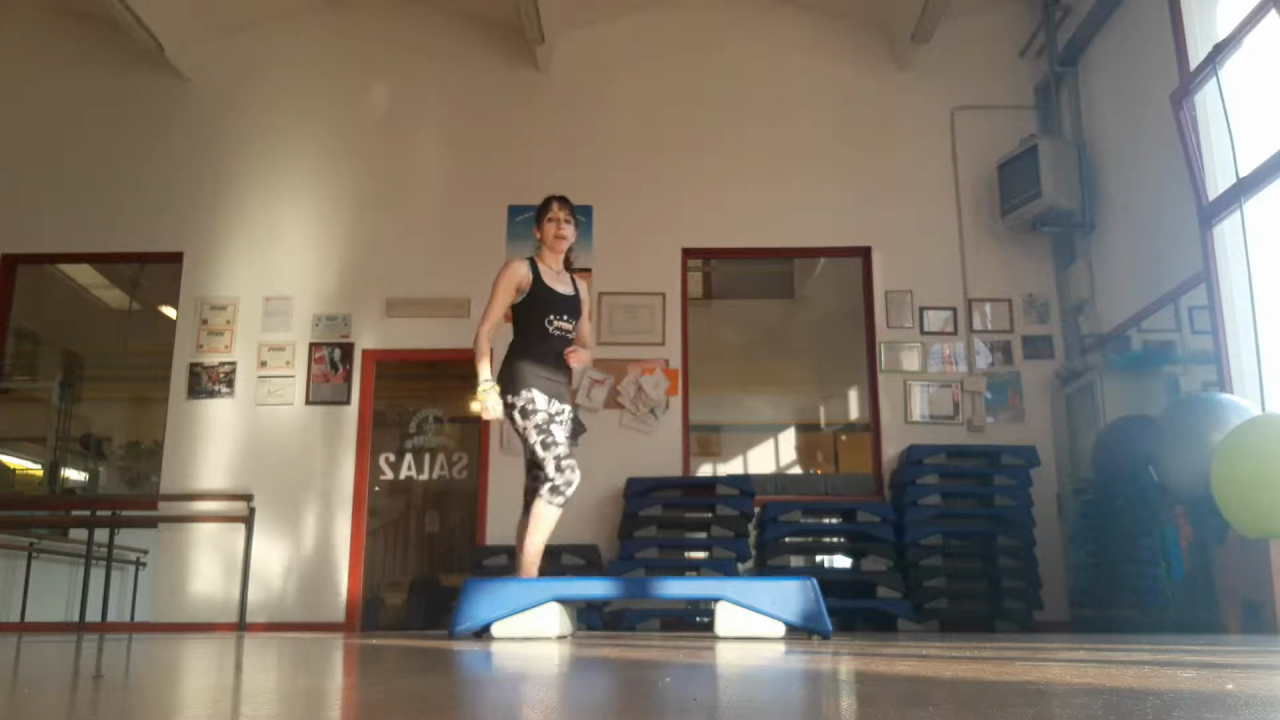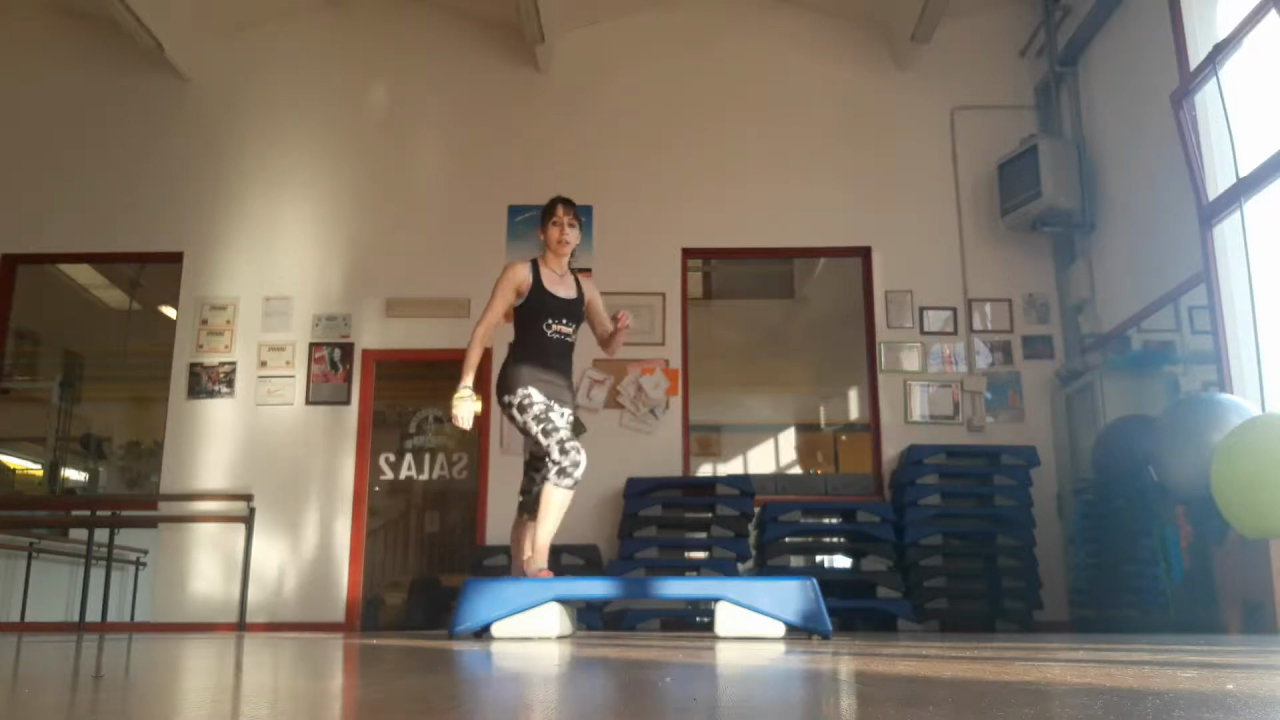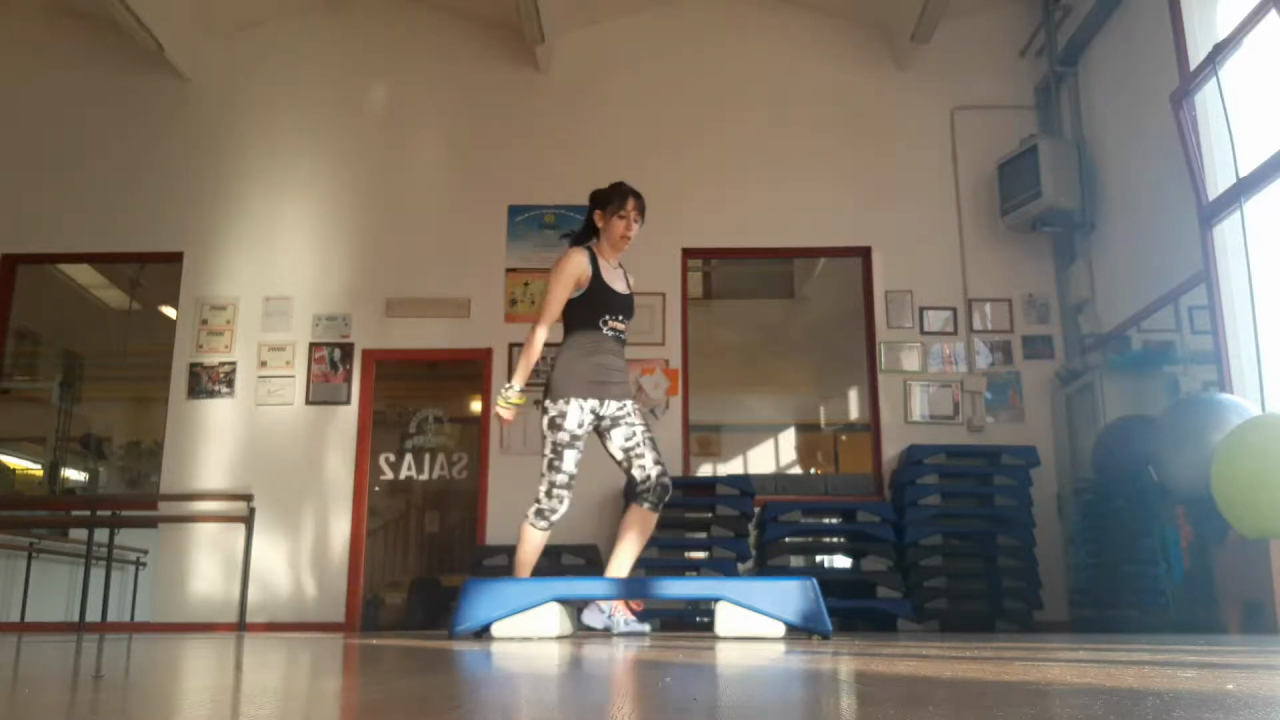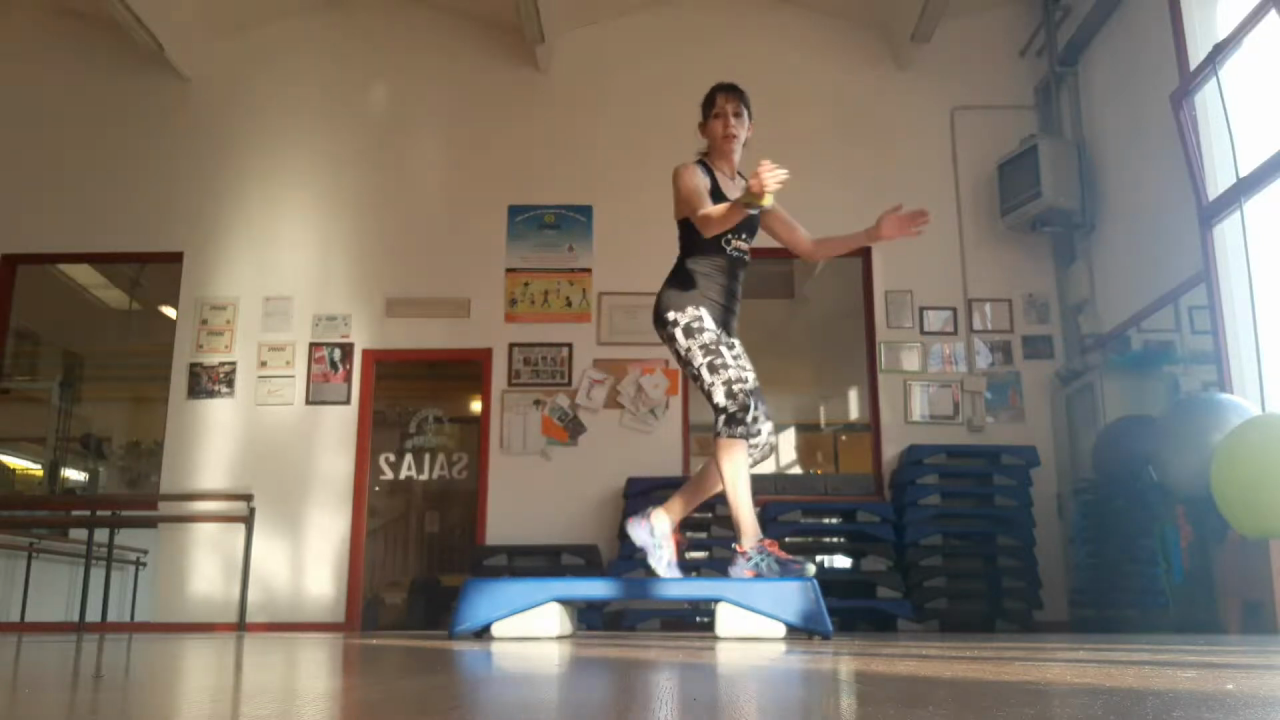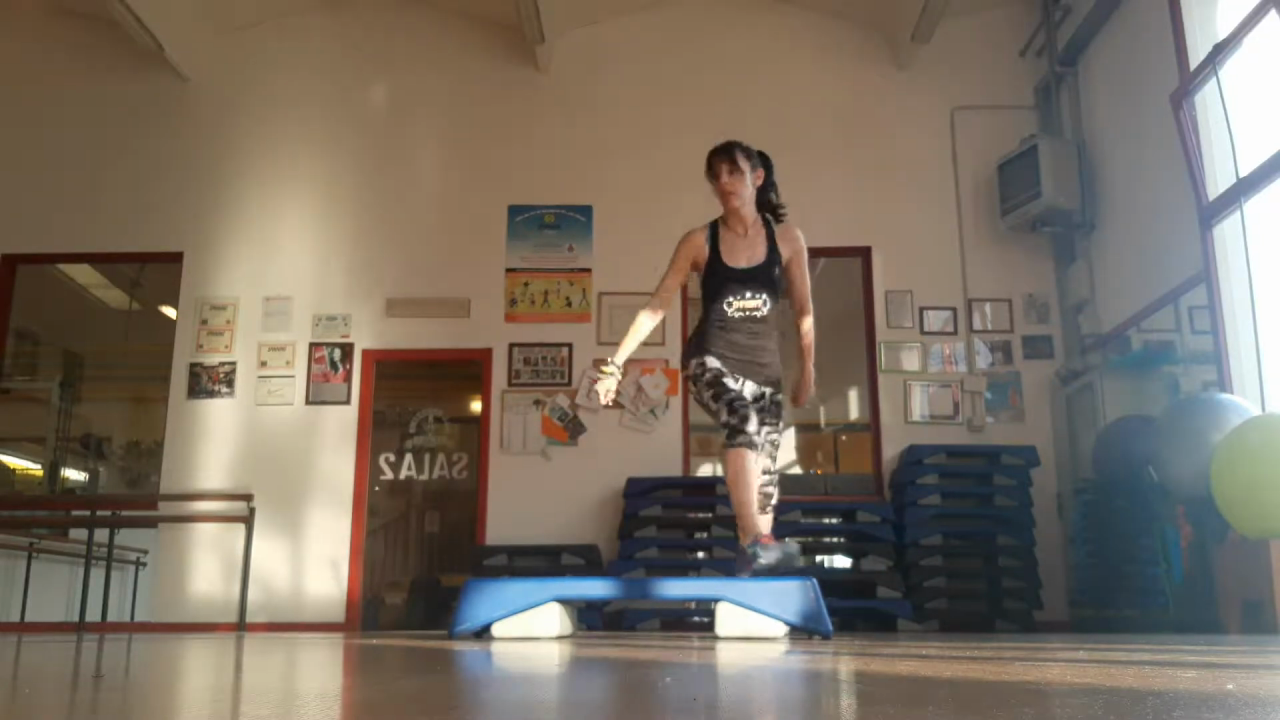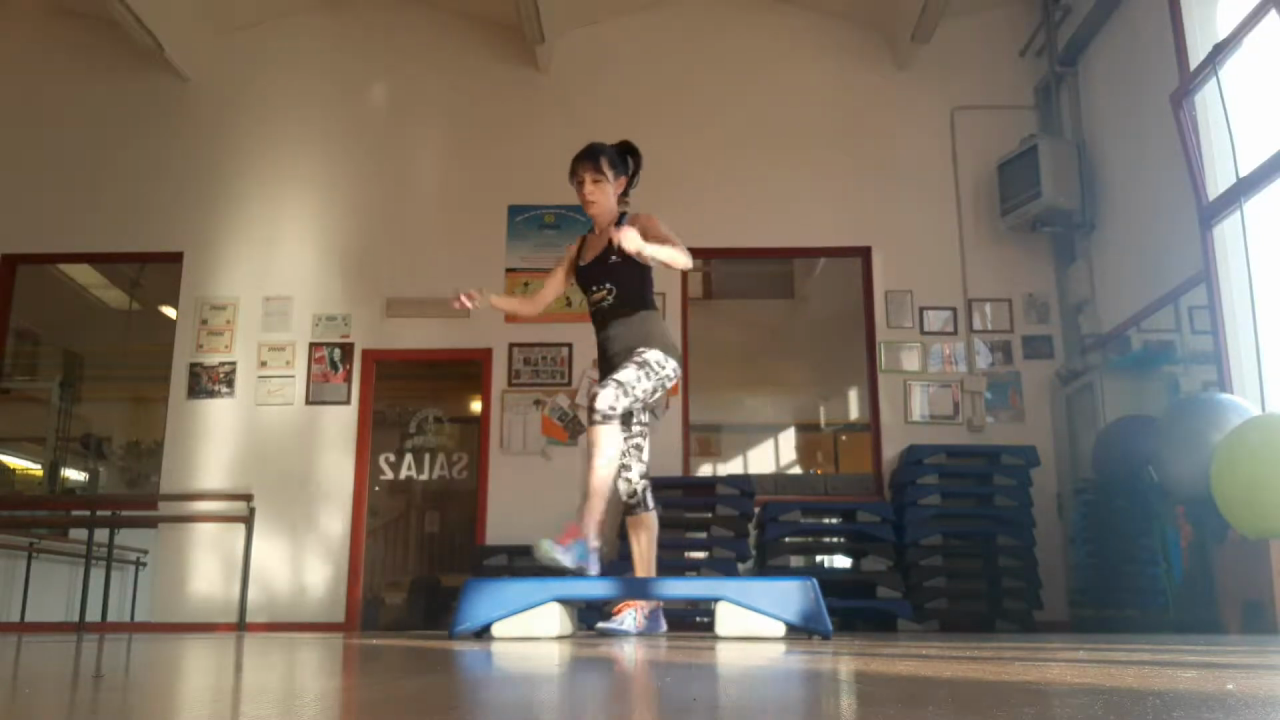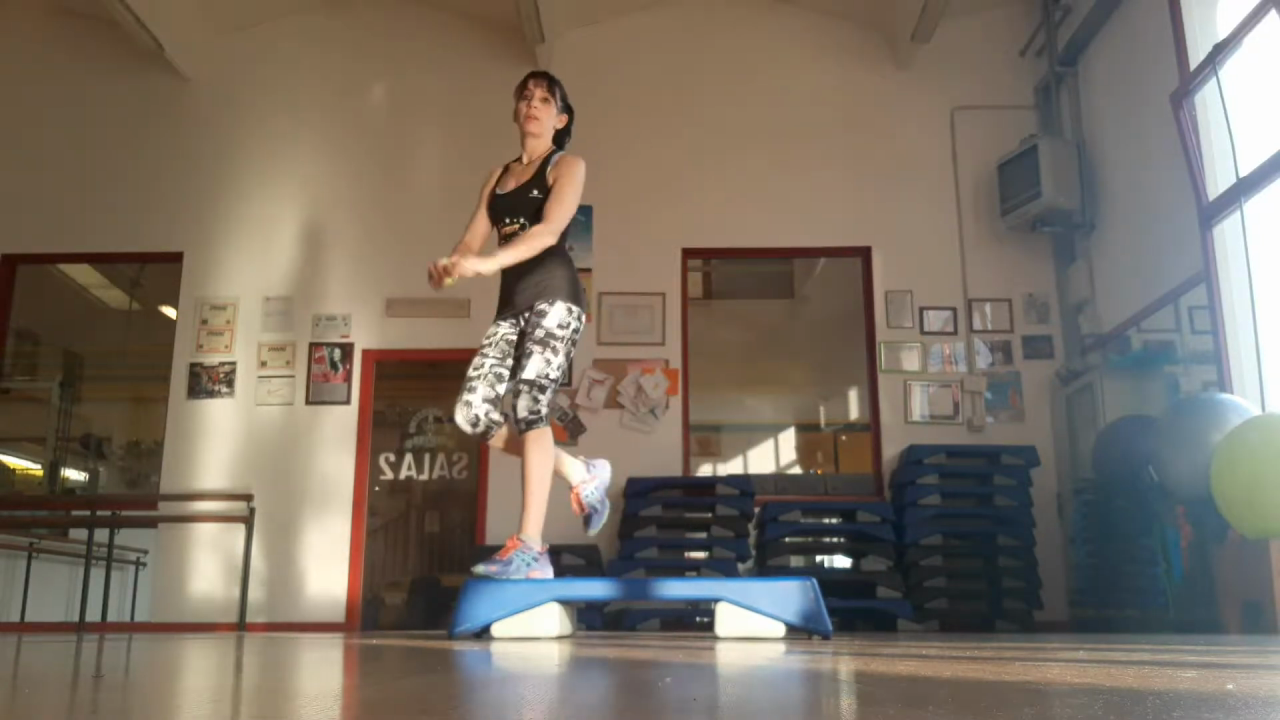
dt=0.7s
person 1, frame 1
left shoulder: (579, 288)
right shoulder: (519, 270)
left elbow: (585, 345)
right elbow: (486, 328)
left wrist: (583, 355)
right wrist: (486, 383)
left hip: (558, 393)
right hip: (522, 386)
left knee: (543, 493)
right knee: (565, 475)
right ankle: (523, 579)
person 1, frame 2
left shoulder: (585, 287)
right shoulder: (520, 273)
left elbow: (608, 345)
right elbow: (482, 332)
left wrist: (620, 328)
right wrist: (465, 389)
left hip: (560, 394)
right hip: (522, 384)
left knee: (534, 494)
right knee: (570, 458)
left ankle: (520, 583)
right ankle: (534, 565)
person 1, frame 3
left shoulder: (626, 278)
right shoulder: (576, 261)
right elbow: (543, 326)
right wrist: (513, 387)
left hip: (617, 392)
right hip: (574, 387)
left knee: (652, 485)
right knee: (555, 498)
left ankle: (606, 601)
person 1, frame 4
left shoulder: (756, 190)
right shoulder: (690, 176)
left elbow: (810, 249)
right elbow: (707, 222)
left wrist: (874, 233)
right wrist: (749, 200)
left hip: (719, 319)
right hip: (685, 305)
left knee: (758, 437)
right knee: (738, 404)
left ankle: (659, 522)
right ankle: (750, 549)
person 1, frame 5
left shoulder: (787, 238)
right shoulder: (697, 242)
left elbow: (802, 309)
right elbow: (657, 306)
left wrist: (807, 370)
right wrist: (616, 363)
left hip: (763, 369)
right hip: (711, 359)
left knee: (763, 484)
right knee: (743, 425)
right ankle: (754, 543)
person 1, frame 6
left shoulder: (639, 224)
right shoulder: (579, 250)
left elbow: (684, 259)
right elbow: (534, 305)
left wrist: (641, 246)
right wrist: (483, 299)
left hip: (652, 352)
right hip: (615, 362)
left knee: (606, 402)
right knee: (630, 479)
left ankle: (584, 537)
right ankle: (646, 601)
person 1, frame 7
left shoulder: (568, 165)
right shoulder: (499, 175)
left elbow: (552, 230)
right elbow: (474, 238)
left wrist: (486, 263)
right wrist: (452, 265)
left hip: (553, 302)
right hip: (511, 308)
left knee: (528, 406)
right knee: (472, 412)
left ankle: (527, 545)
right ankle: (581, 474)
